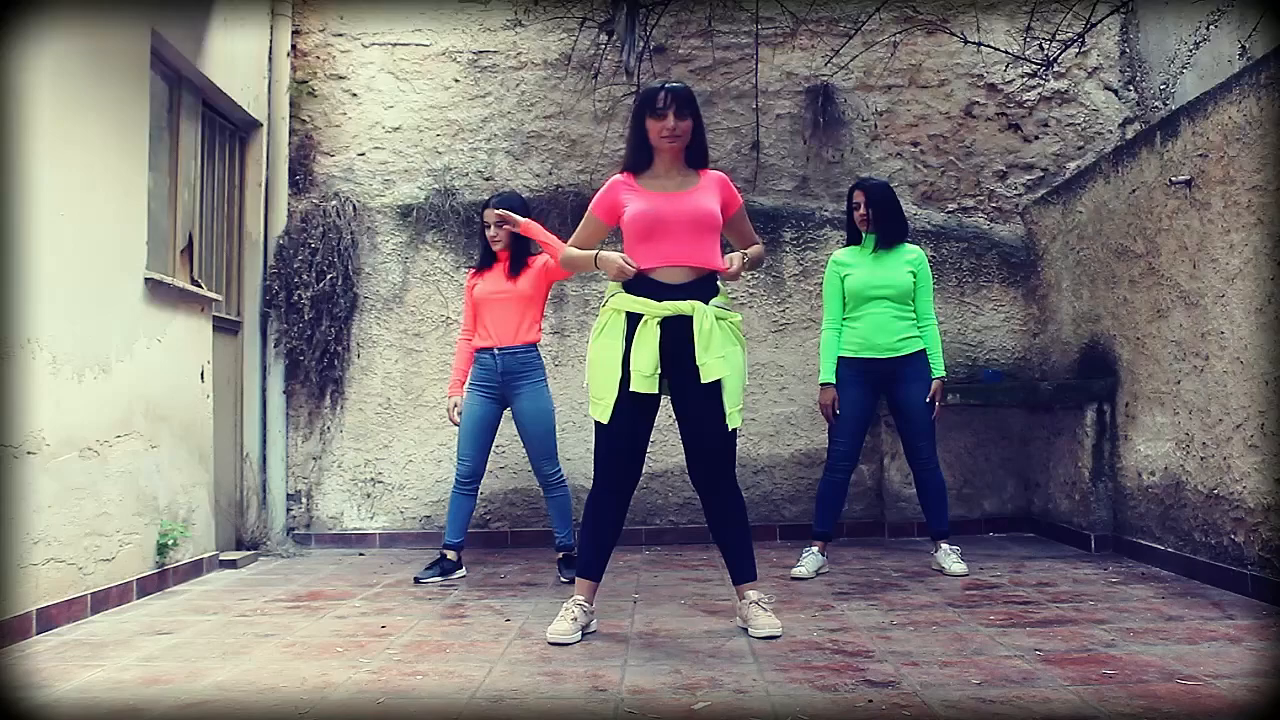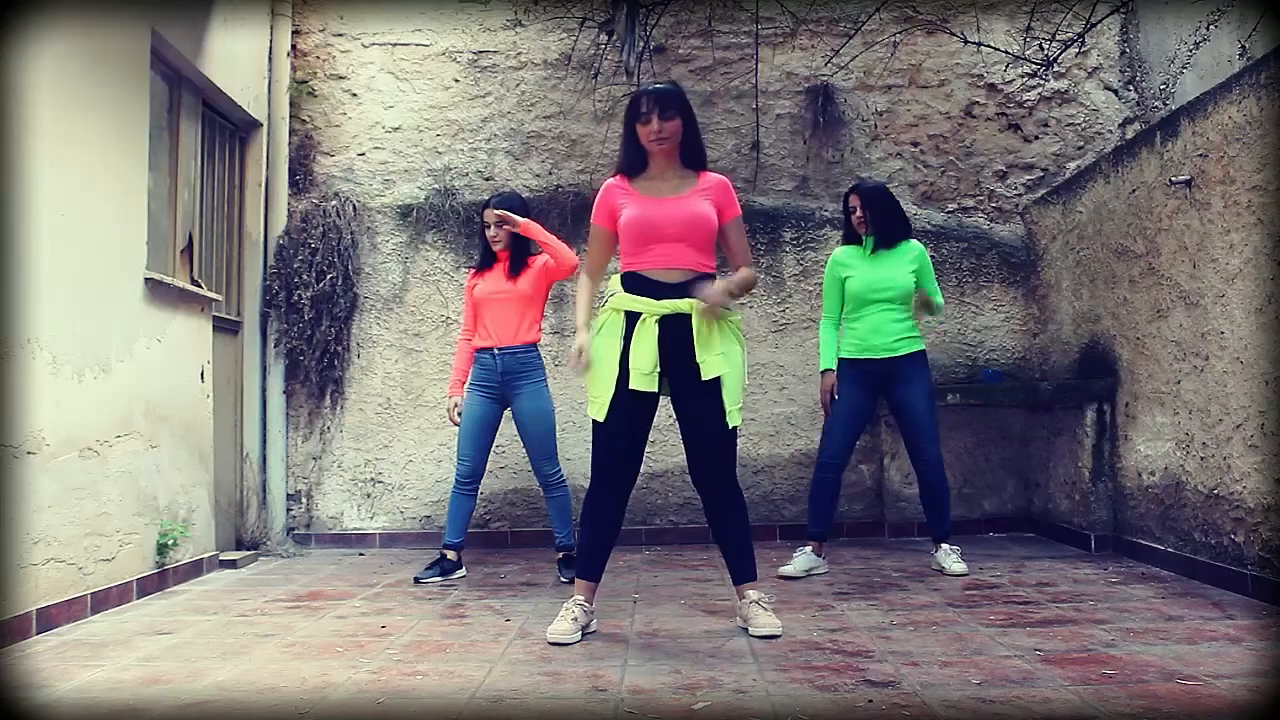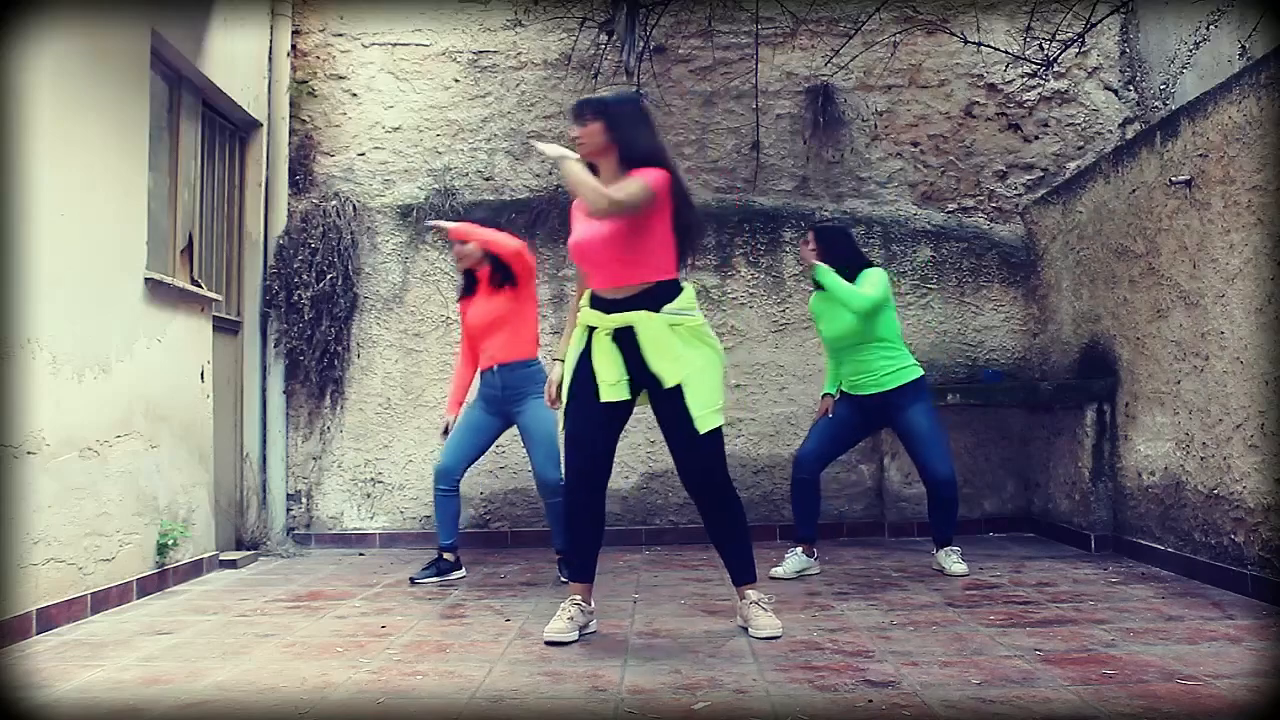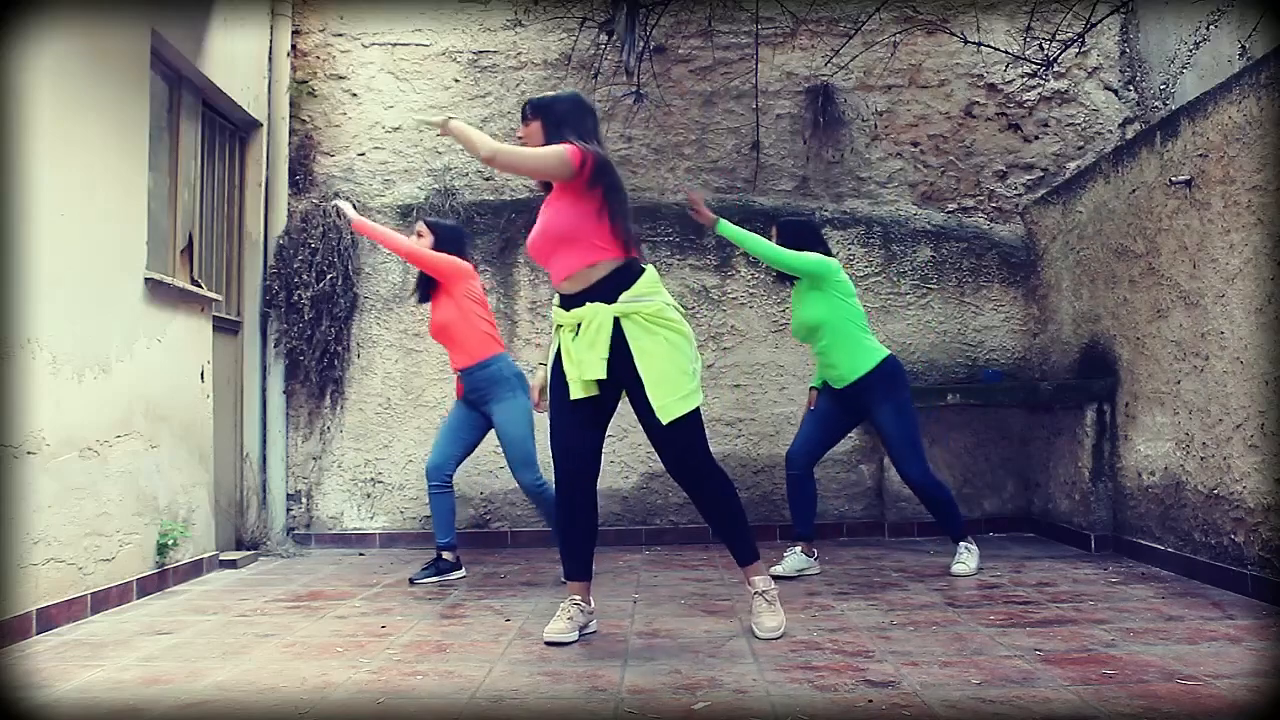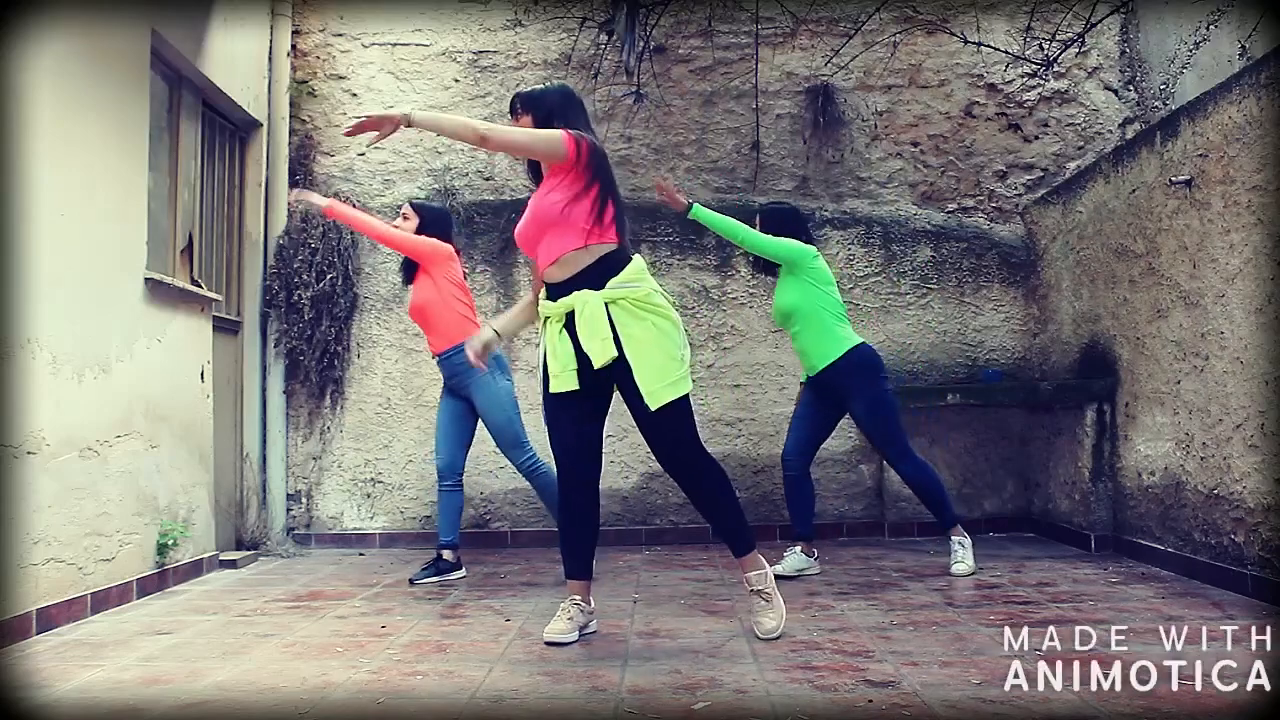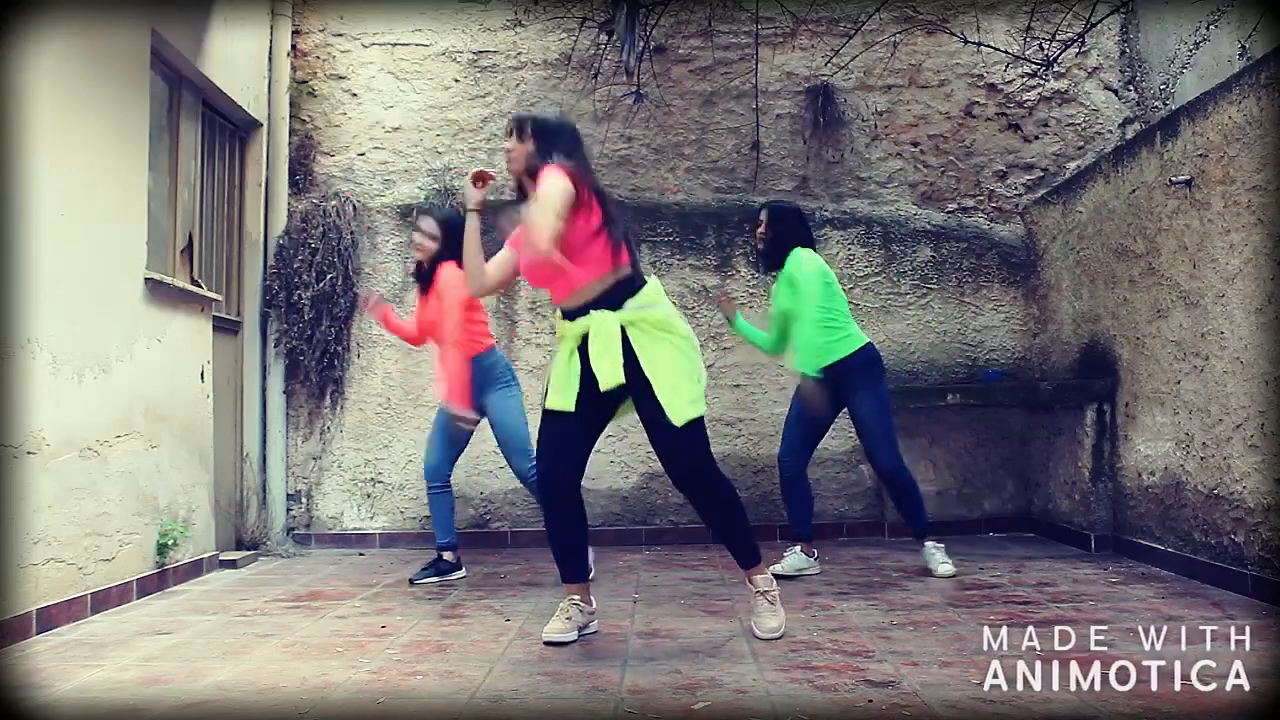
dt=0.3s
person 1, frame 1
left shoulder: (717, 185)
right shoulder: (620, 188)
left elbow: (754, 246)
right elbow: (568, 254)
left wrist: (740, 260)
right wrist: (602, 259)
left hip: (701, 329)
right hip: (633, 328)
left knee: (715, 469)
right knee: (614, 470)
left ankle: (748, 594)
right ankle: (582, 600)
person 1, frame 2
left shoulder: (715, 188)
right shoulder: (615, 191)
left elbow: (745, 270)
right elbow: (592, 272)
left wrist: (723, 291)
right wrist: (583, 332)
left hip: (700, 332)
right hip: (631, 326)
left knee: (714, 469)
right knee: (611, 469)
left ankle: (749, 595)
right ankle: (582, 601)
person 1, frame 3
left shoulder: (651, 180)
right shoulder: (580, 205)
left elbow: (604, 204)
left wrist: (564, 159)
right wrist: (561, 359)
left hip: (665, 335)
right hip: (602, 341)
left knee: (705, 473)
right knee: (582, 476)
left ankle: (749, 595)
right ankle: (579, 601)
person 1, frame 4
left shoulder: (582, 162)
right shoulder: (553, 204)
left elbow: (496, 154)
left wrist: (452, 124)
right wrist: (548, 362)
left hip: (636, 325)
right hip: (581, 336)
left knee: (690, 463)
right knee: (572, 475)
left ankle: (756, 579)
right ankle: (578, 600)
person 1, frame 5
left shoulder: (575, 150)
right shoulder: (541, 197)
left elbow: (480, 133)
left wrist: (406, 117)
right wrist: (494, 331)
left hip: (621, 313)
right hip: (567, 330)
left knee: (680, 451)
right knee: (574, 471)
left ankle: (754, 570)
right ankle: (578, 601)
person 1, frame 6
left shoulder: (554, 179)
right shoulder: (521, 236)
left elbow: (543, 226)
right elbow: (477, 286)
right wrist: (474, 211)
left hip: (636, 334)
right hip: (582, 349)
left knee: (691, 467)
right knee: (553, 475)
left ankle: (759, 580)
right ankle: (579, 601)
person 2, frame 1
left shoulder: (913, 256)
right shoulder: (841, 260)
left elbow: (927, 319)
right elbow: (831, 323)
left wrist: (938, 373)
right wrist: (827, 379)
left hip: (908, 365)
right hip: (855, 368)
left knee: (924, 458)
right knee: (840, 459)
left ankle: (942, 546)
right ankle: (818, 549)
person 2, frame 2
left shoulder: (912, 251)
right shoulder: (842, 258)
left elbow: (935, 304)
right elbow: (830, 321)
left wrist: (930, 303)
right wrist: (828, 367)
left hip: (907, 366)
right hip: (855, 370)
left knee: (927, 459)
right knee: (831, 457)
left ankle: (942, 546)
right ankle: (814, 550)
person 2, frame 3
left shoulder: (873, 278)
right shoulder: (817, 302)
left elbow: (860, 304)
left wrist: (818, 268)
right wrist: (828, 392)
left hip: (906, 392)
right hip: (854, 400)
left knee: (940, 475)
right knee: (805, 461)
left ankle: (944, 548)
right ankle: (805, 552)
person 2, frame 4
left shoulder: (825, 269)
right shoulder: (802, 291)
left elbow: (769, 253)
left wrist: (715, 223)
right wrist: (817, 384)
left hip: (879, 380)
right hip: (840, 391)
left knee: (914, 471)
right knee: (797, 460)
left ankle: (963, 543)
right ankle: (805, 552)
person 2, frame 5
left shoulder: (802, 254)
right shoulder: (789, 276)
left elbow: (745, 236)
left wrist: (689, 208)
right wrist: (805, 380)
left hip: (855, 369)
right hip: (823, 381)
left knee: (900, 457)
right knee: (793, 461)
left ankle: (957, 535)
right ankle: (805, 551)
person 2, frame 6
left shoulder: (803, 261)
right shoulder: (781, 283)
left elbow: (811, 314)
right elbow: (772, 345)
left wrist: (804, 370)
right wrist: (735, 319)
left hip: (855, 368)
right hip: (817, 379)
left knee: (886, 462)
right knee: (790, 461)
left ankle: (926, 544)
right ankle: (804, 551)
person 3, frame 1
left shoulder: (539, 267)
right shoulder: (477, 275)
right elbow: (467, 335)
right wrist: (455, 387)
left hip: (526, 371)
right hip: (484, 374)
left knee: (547, 470)
right knee: (466, 472)
left ankle: (567, 553)
right ankle: (451, 557)
person 3, frame 2
left shoulder: (538, 267)
right shoulder: (477, 276)
left elbow: (570, 262)
right elbow: (467, 335)
left wrist: (525, 225)
right wrist: (456, 387)
left hip: (525, 370)
right hip: (484, 374)
left knee: (547, 470)
right knee: (467, 471)
left ankle: (567, 553)
right ankle: (451, 557)
person 3, frame 3
left shoulder: (519, 279)
right shoulder: (468, 298)
left elbow: (515, 249)
right elbow: (467, 358)
left wrist: (460, 229)
right wrist: (453, 408)
left hip: (527, 387)
right hip: (488, 393)
left knee: (549, 477)
right knee: (446, 469)
left ankle: (567, 556)
right ankle: (448, 558)
person 3, frame 4
left shoulder: (459, 270)
right shoulder: (439, 292)
left elbow: (392, 242)
left wrist: (356, 219)
right wrist: (463, 395)
left hip: (500, 382)
right hip: (472, 391)
left knee: (528, 479)
right knee: (437, 469)
right ankle: (446, 558)
person 3, frame 5
left shoulder: (440, 252)
right shoulder: (423, 274)
left elbow: (381, 231)
left wrist: (326, 204)
left hip: (478, 368)
right hip: (454, 377)
left knee: (523, 458)
right knee: (447, 469)
right ankle: (449, 557)
person 3, frame 6
left shoulder: (449, 274)
right shoulder: (429, 281)
left elbow: (452, 334)
right elbow: (418, 337)
left wrist: (453, 394)
right wrist: (383, 316)
left hip: (491, 378)
right hip: (461, 386)
left knee: (525, 468)
right knee: (434, 469)
right ankle: (449, 558)
